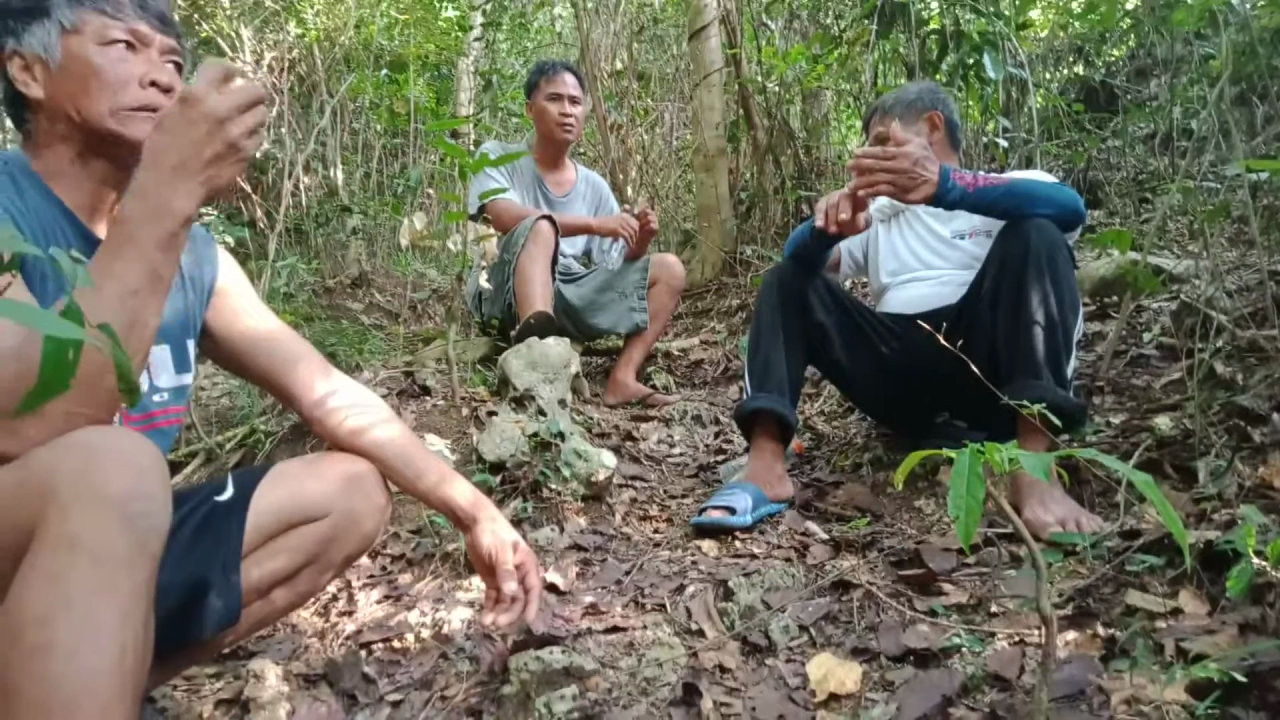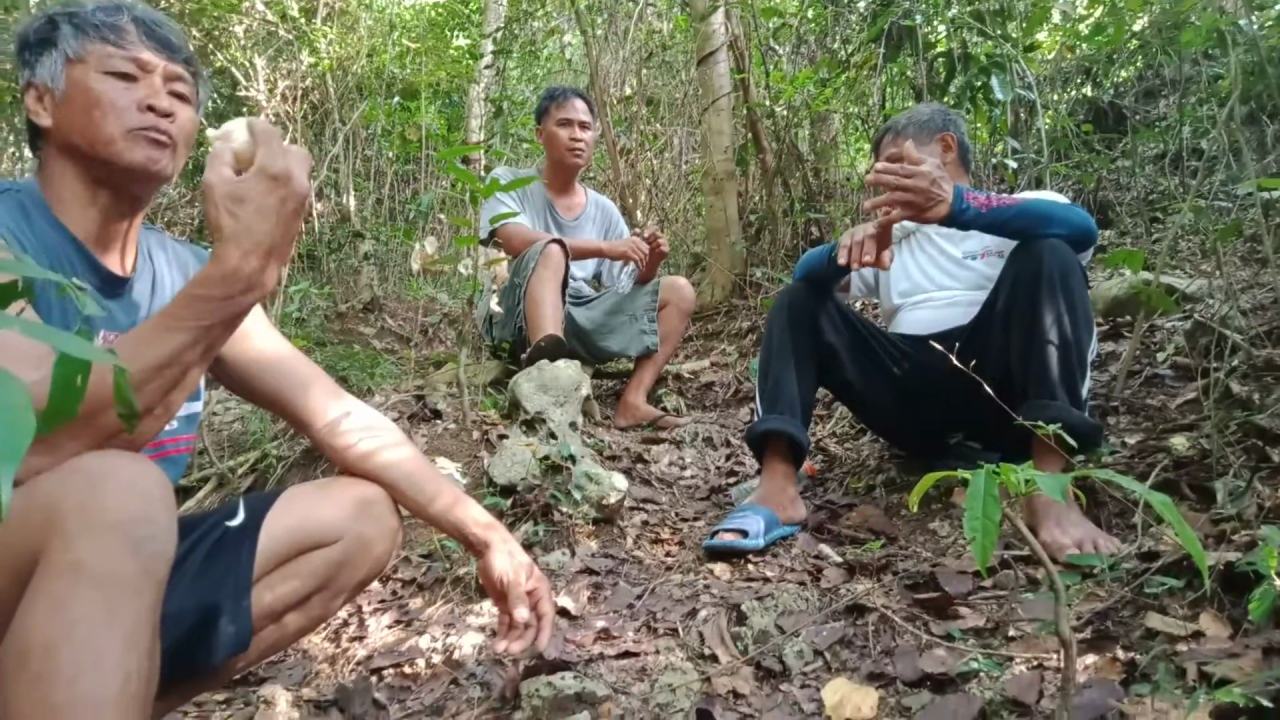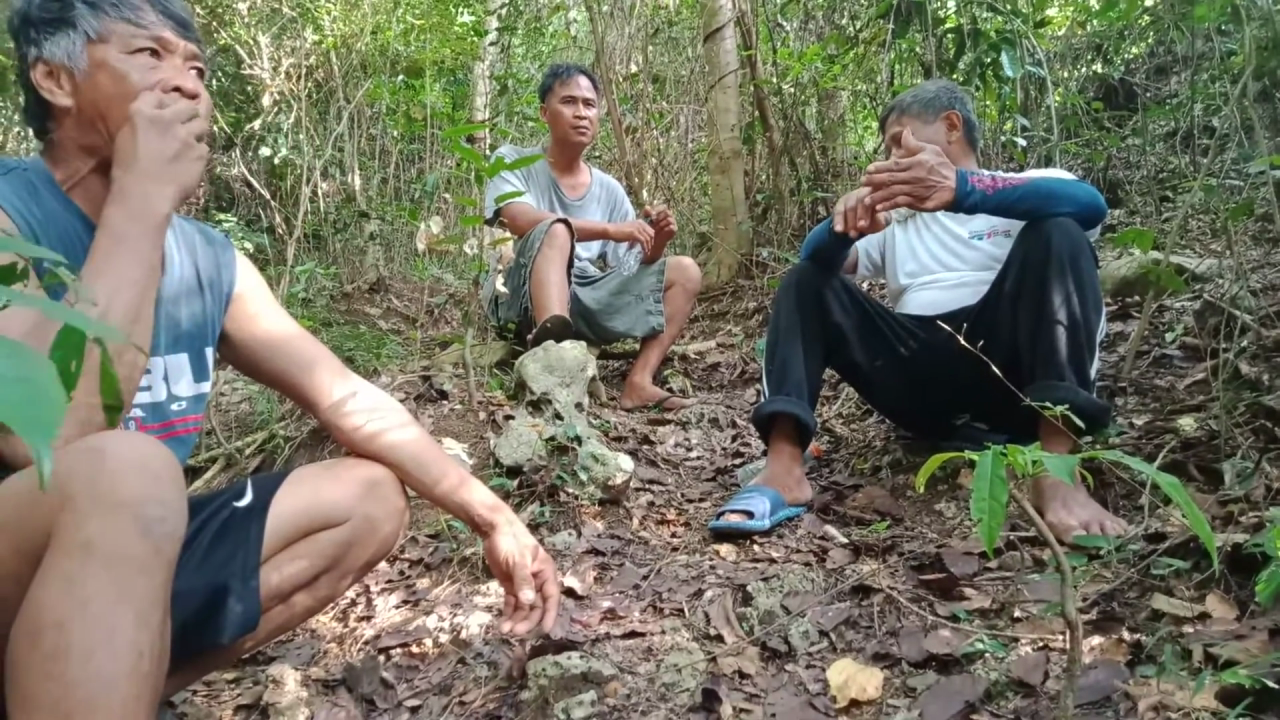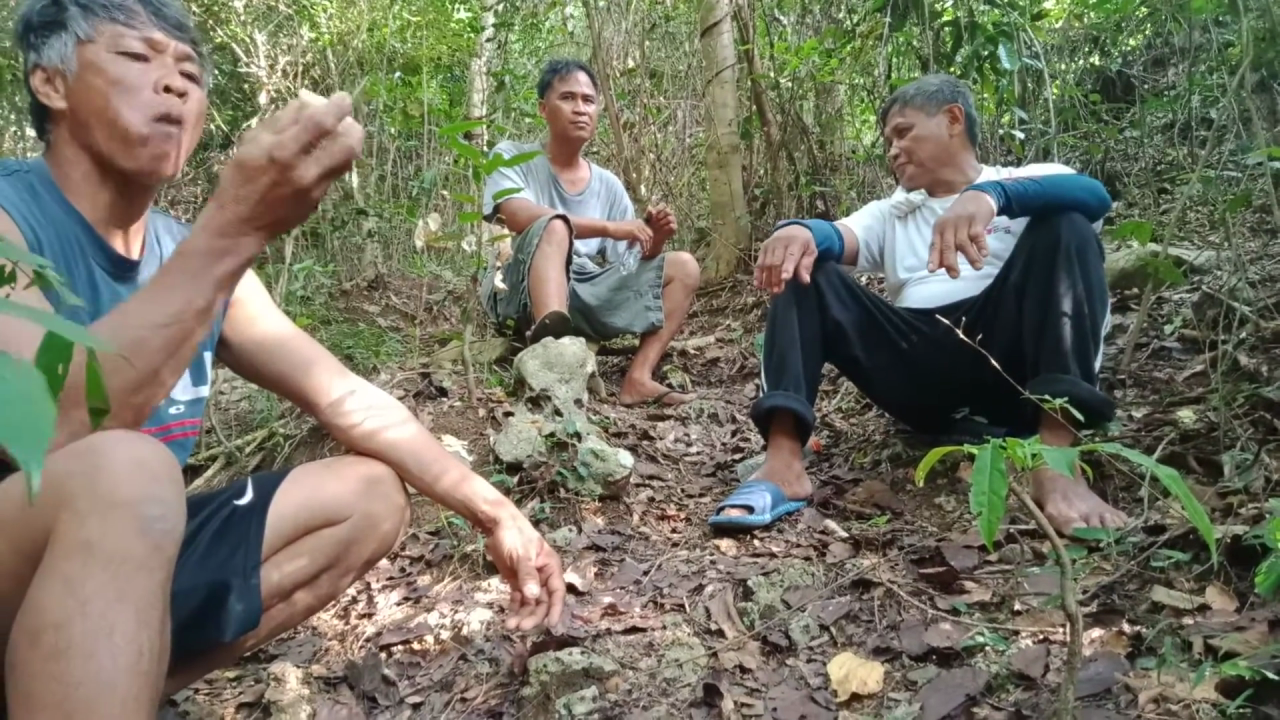
dt=1s
person 1, frame 1
left shoulder: (189, 256)
left elbow: (328, 392)
left wrist: (472, 510)
right wrist: (170, 191)
left hip: (111, 552)
left knee: (351, 491)
right knee: (113, 467)
person 1, frame 2
left shoulder: (187, 273)
left elbow: (338, 415)
left wrist: (483, 533)
right wrist: (242, 271)
left hip: (120, 573)
left knee: (361, 516)
right knee: (116, 490)
person 1, frame 3
left shoulder: (209, 260)
left elbow: (347, 398)
left wrist: (491, 515)
right wrist: (142, 199)
left hip: (129, 559)
left knee: (369, 497)
right knee: (126, 470)
person 1, frame 4
left shoulder: (199, 258)
left elbow: (346, 397)
left wrist: (493, 511)
right wrist: (236, 229)
left hip: (126, 558)
left knee: (369, 496)
right knee: (124, 470)
person 2, frame 1
left shoulder: (1012, 190)
right shoulder: (881, 216)
left elbow: (1069, 207)
right elbow: (797, 257)
left wrist: (942, 185)
right wrist: (826, 223)
left hip: (987, 363)
right hip: (903, 377)
left knee: (1033, 235)
right knee: (786, 280)
left ankle: (1033, 468)
right ankle: (765, 466)
person 2, frame 2
left shoulder: (1021, 212)
right shoulder: (893, 238)
left elbow: (1081, 228)
right elbow: (806, 274)
left wrist: (955, 205)
right wrist: (847, 249)
left hip: (999, 387)
right hip: (916, 400)
left knee: (1045, 255)
right knee: (797, 301)
left ankle: (1049, 490)
right ankle: (778, 487)
person 2, frame 3
left shoulder: (1028, 188)
right shoulder: (895, 218)
left elbow: (1088, 203)
right elbow: (817, 256)
left wrist: (960, 188)
right wrist: (844, 222)
left hip: (1007, 365)
right hip: (921, 379)
left knee: (1055, 233)
right knee: (805, 281)
left ankle: (1057, 470)
right ankle: (784, 467)
person 2, frame 4
left shoulder: (1028, 183)
right shoulder: (890, 214)
left elbow: (1093, 195)
right elbow: (836, 239)
left wrist: (988, 196)
right wrist: (797, 231)
left hip: (1009, 358)
right hip: (922, 373)
left knee: (1063, 225)
right knee: (804, 269)
left ankle: (1056, 461)
right ankle: (783, 461)
person 3, frame 1
left shoulder: (595, 186)
right shoulder: (497, 156)
left elbow: (617, 268)
right elbow: (504, 217)
left wrist: (638, 245)
right wrist: (594, 225)
left hip: (570, 297)
right hip: (505, 294)
left knee: (668, 269)
right knee: (541, 226)
left ankle: (622, 379)
right ankle: (534, 339)
person 3, frame 2
left shoulder: (605, 210)
right shoulder: (508, 182)
left elbow: (629, 291)
right elbow: (515, 241)
left wrist: (649, 265)
right wrist: (605, 247)
left hip: (581, 320)
right hip: (517, 318)
left knee: (679, 291)
right knee: (551, 249)
left ankle: (633, 401)
person 3, frame 3
left shoulder: (610, 190)
right shoulder: (512, 161)
left elbow: (635, 268)
right elbow: (520, 221)
left wrist: (655, 244)
right wrist: (610, 229)
left hip: (587, 301)
right hip: (522, 298)
left knee: (685, 271)
right knee: (557, 229)
left ankle: (639, 382)
right ankle: (551, 346)
person 3, frame 4
left shoulder: (609, 185)
right shoulder: (512, 156)
left elbow: (632, 265)
right elbow: (519, 217)
left wrist: (653, 242)
right wrist: (608, 228)
left hip: (586, 296)
right hip: (520, 294)
left knee: (684, 267)
right knee: (555, 225)
left ankle: (638, 378)
right ankle: (550, 339)
